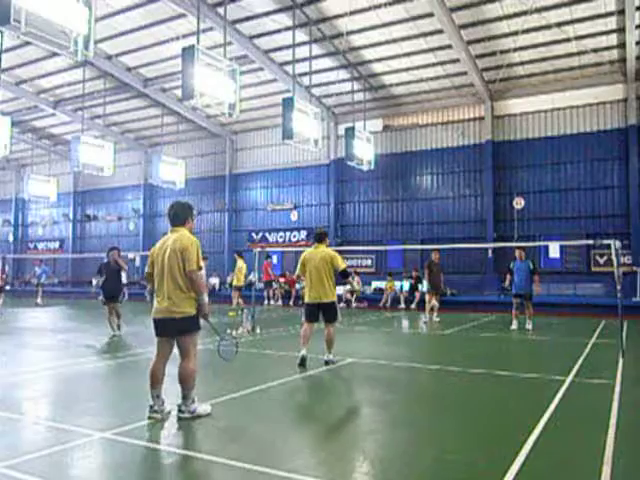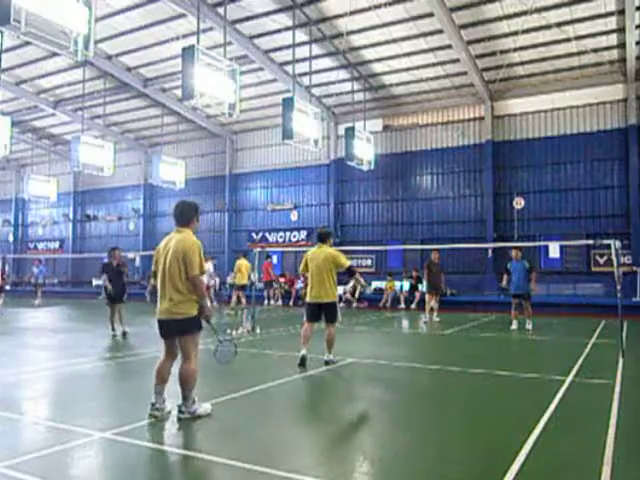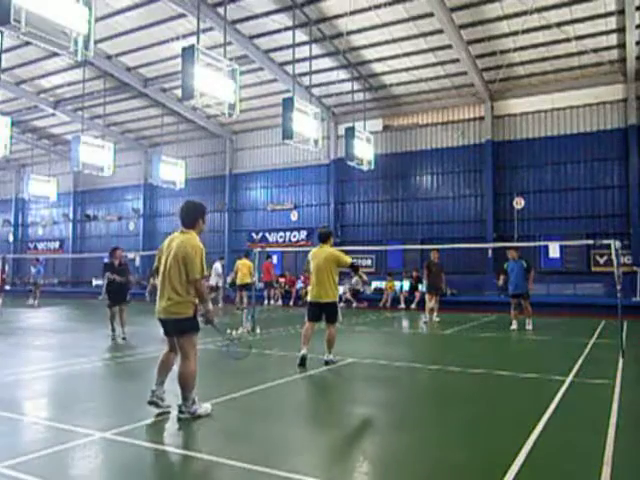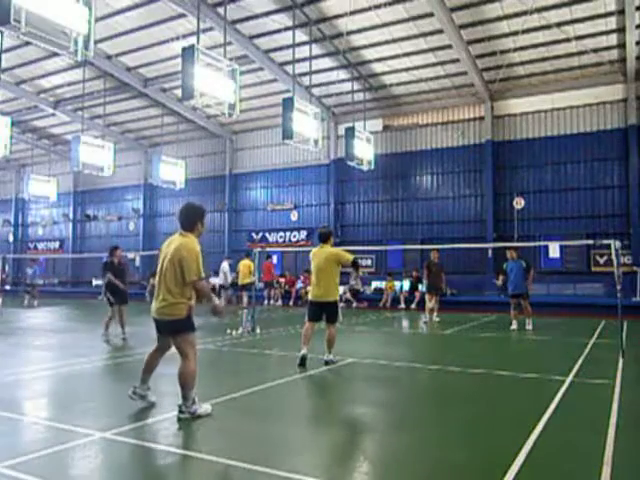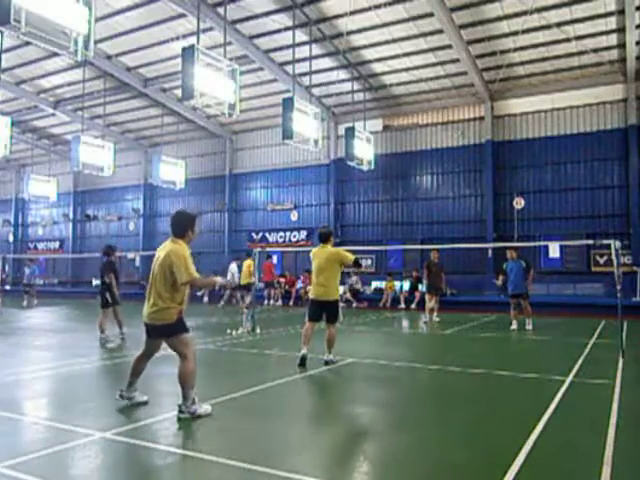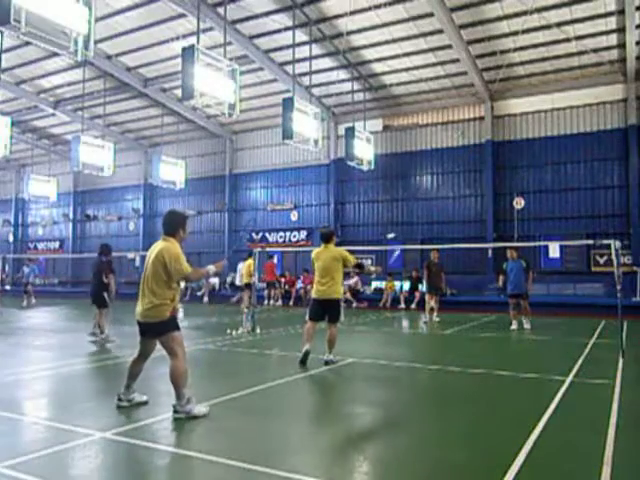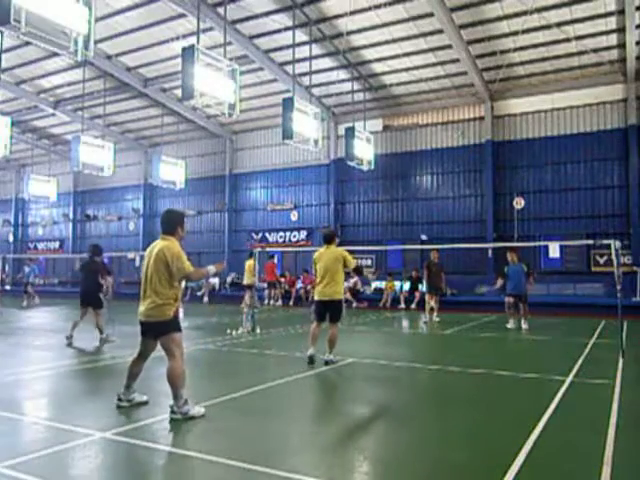
dt=0.2s
person 1, frame 1
left shoulder: (159, 244)
right shoulder: (189, 240)
left elbow: (149, 277)
right elbow: (194, 275)
right wrist: (203, 300)
left hip: (161, 310)
right hip: (184, 310)
left knee: (161, 358)
right knee: (188, 358)
left ankle: (156, 405)
right ankle: (187, 406)
person 1, frame 2
left shoulder: (164, 242)
right shoulder: (192, 243)
left elbow: (155, 275)
right elbow: (195, 279)
right wrist: (205, 304)
left hip: (165, 310)
right hip: (186, 310)
left knee: (169, 356)
right knee: (190, 358)
left ankle: (158, 404)
right ankle: (188, 406)
person 1, frame 3
left shoulder: (169, 240)
right shoulder: (194, 245)
left elbow: (157, 270)
right elbow: (197, 282)
right wrist: (208, 307)
left hip: (164, 307)
right hip: (183, 310)
left knee: (172, 350)
right knee: (189, 357)
left ankle: (157, 392)
right ankle: (188, 406)
person 1, frame 4
left shoulder: (170, 241)
right shoulder: (190, 247)
right elbow: (197, 283)
right wrist: (214, 302)
left hip: (160, 308)
right hip: (177, 310)
left knee: (161, 348)
right knee: (189, 356)
left ankle: (141, 389)
right ankle: (188, 406)
person 1, frame 5
left shoulder: (165, 247)
right shoulder: (179, 252)
right elbow: (195, 282)
right wrist: (217, 281)
left hip: (152, 312)
right hip: (168, 314)
left knee: (148, 352)
right knee: (188, 356)
left ankle: (128, 391)
right ankle: (188, 406)
person 1, frame 6
left shoulder: (157, 246)
right shoulder: (171, 249)
right elbow: (190, 276)
right wrist: (212, 269)
left hip: (146, 311)
right hip: (161, 312)
left knee: (143, 354)
right knee: (178, 355)
left ankle: (126, 395)
right ankle: (183, 405)
person 1, frame 7
left shoulder: (154, 246)
right shoulder: (171, 248)
right elbow: (191, 275)
right wrist: (212, 269)
left hip: (148, 311)
right hip: (163, 312)
left knee: (143, 354)
right knee: (176, 356)
left ankle: (126, 395)
right ankle: (180, 406)
person 2, frame 1
left shoulder: (305, 255)
right shoulder: (331, 254)
left elbow: (299, 274)
right elbow: (343, 272)
left wrist: (304, 277)
left hip: (311, 296)
right hip: (328, 296)
left knee: (308, 324)
right knee: (330, 326)
left ankle: (303, 351)
right ankle: (328, 356)
person 2, frame 2
left shoulder: (309, 254)
right shoulder: (333, 253)
left elbow: (302, 272)
right elbow: (349, 269)
right wrist: (360, 280)
left hip: (312, 296)
right hip: (329, 296)
left knee: (308, 324)
right knee: (330, 326)
left ankle: (303, 351)
right ankle: (329, 356)
person 2, frame 3
left shoulder: (312, 254)
right shoulder: (334, 253)
right elbow: (351, 265)
left hip: (314, 296)
right hip: (330, 296)
left knee: (310, 324)
right knee: (331, 326)
left ankle: (303, 351)
right ankle: (328, 356)
person 2, frame 4
left shoulder: (313, 253)
right shoulder: (335, 253)
right elbow: (353, 262)
right wrist: (357, 271)
left hip: (315, 295)
right hip: (330, 296)
left knee: (310, 324)
right knee: (331, 326)
left ankle: (304, 351)
right ankle: (328, 356)
person 2, frame 5
left shoulder: (313, 253)
right shoulder: (336, 252)
right elbow: (354, 261)
right wrist: (359, 266)
left hip: (315, 295)
right hip: (331, 295)
left knee: (310, 323)
right knee: (331, 326)
left ankle: (304, 351)
right ankle: (328, 356)
person 2, frame 6
left shoulder: (315, 253)
right shoulder: (340, 253)
right elbow: (355, 265)
left hip: (317, 294)
right hip: (333, 295)
left knee: (311, 323)
right knee: (332, 326)
left ankle: (306, 347)
right ankle: (329, 356)
person 2, frame 7
left shoulder: (317, 255)
right shoulder: (341, 253)
right elbow: (353, 267)
left hip: (320, 295)
right hip: (335, 295)
left knee: (316, 323)
right knee: (333, 325)
left ankle: (311, 351)
right ankle: (329, 355)
